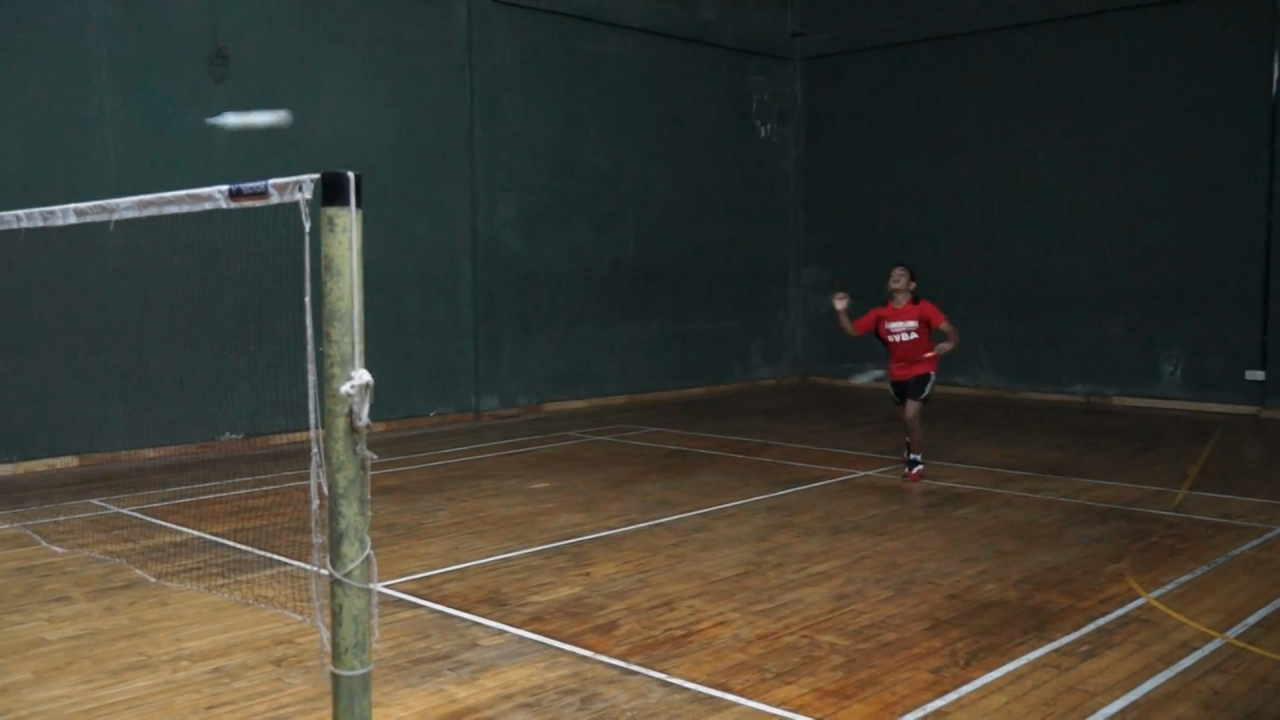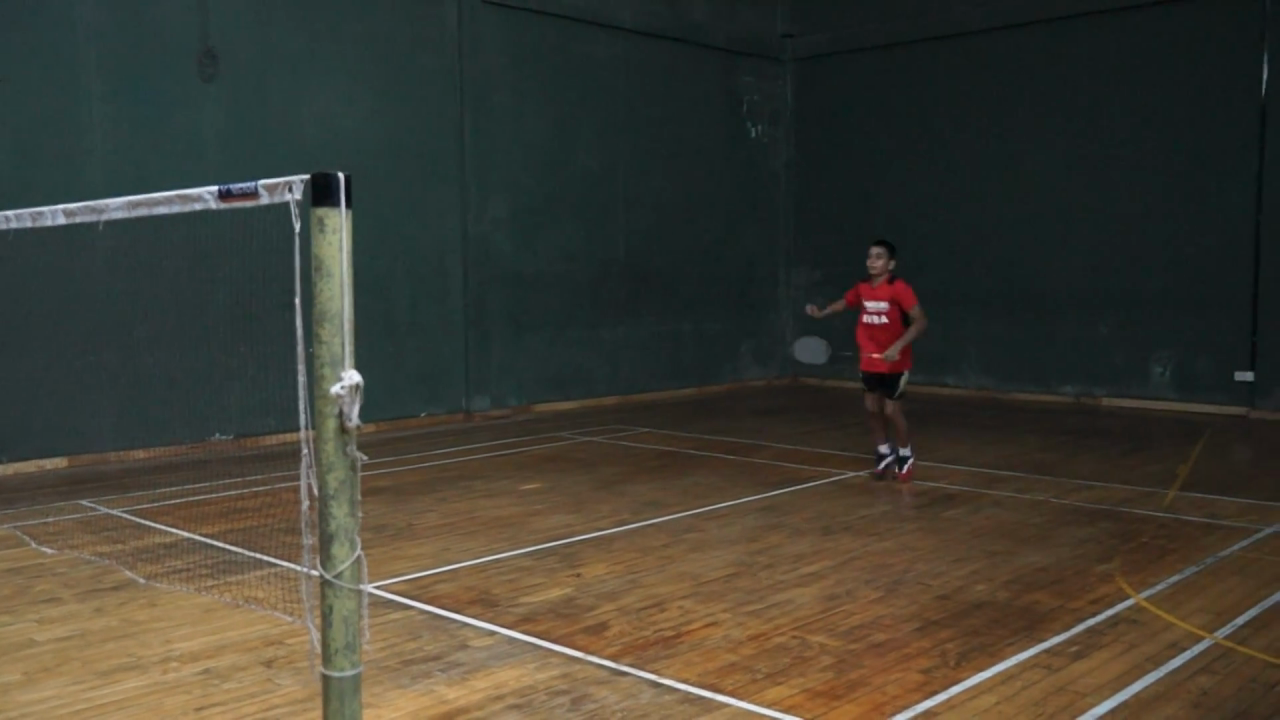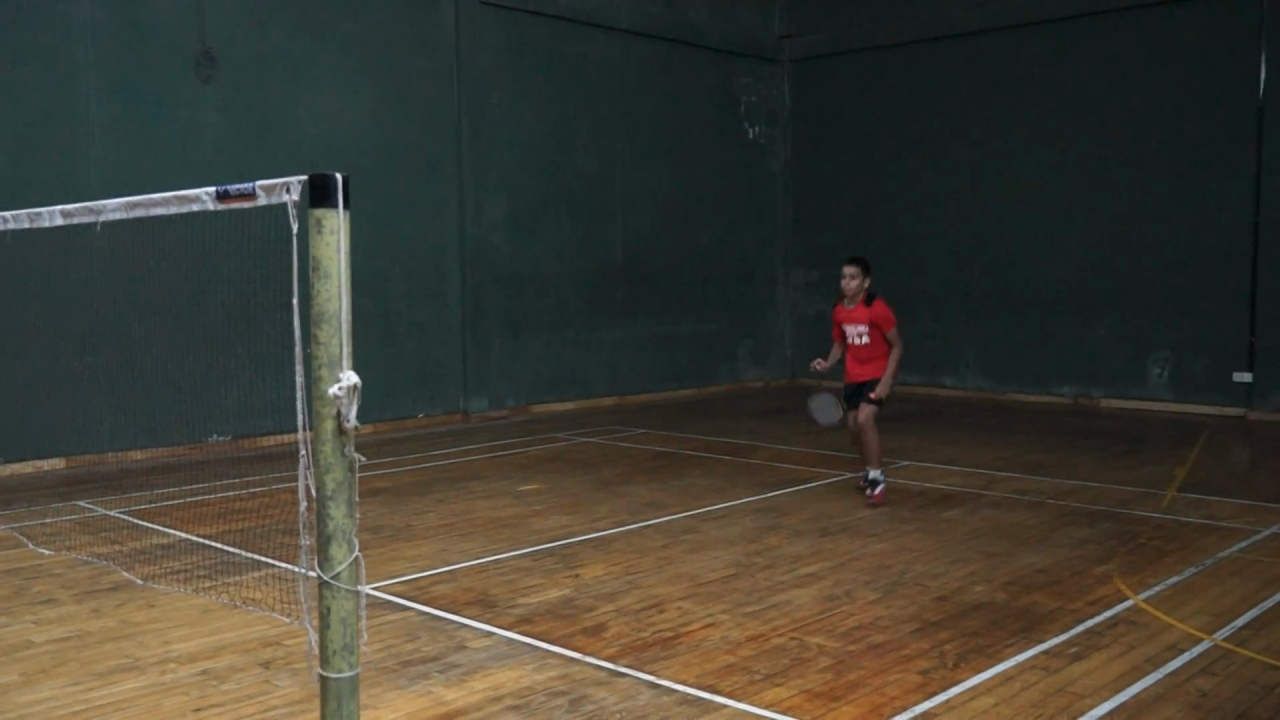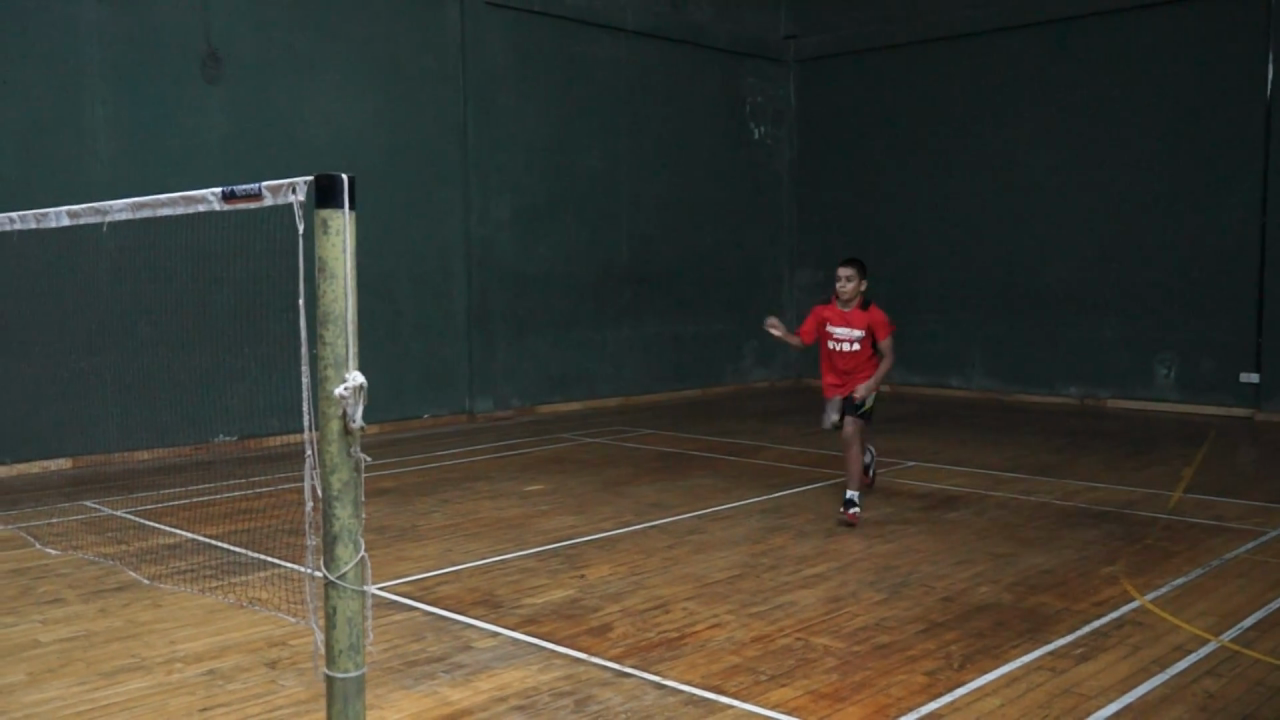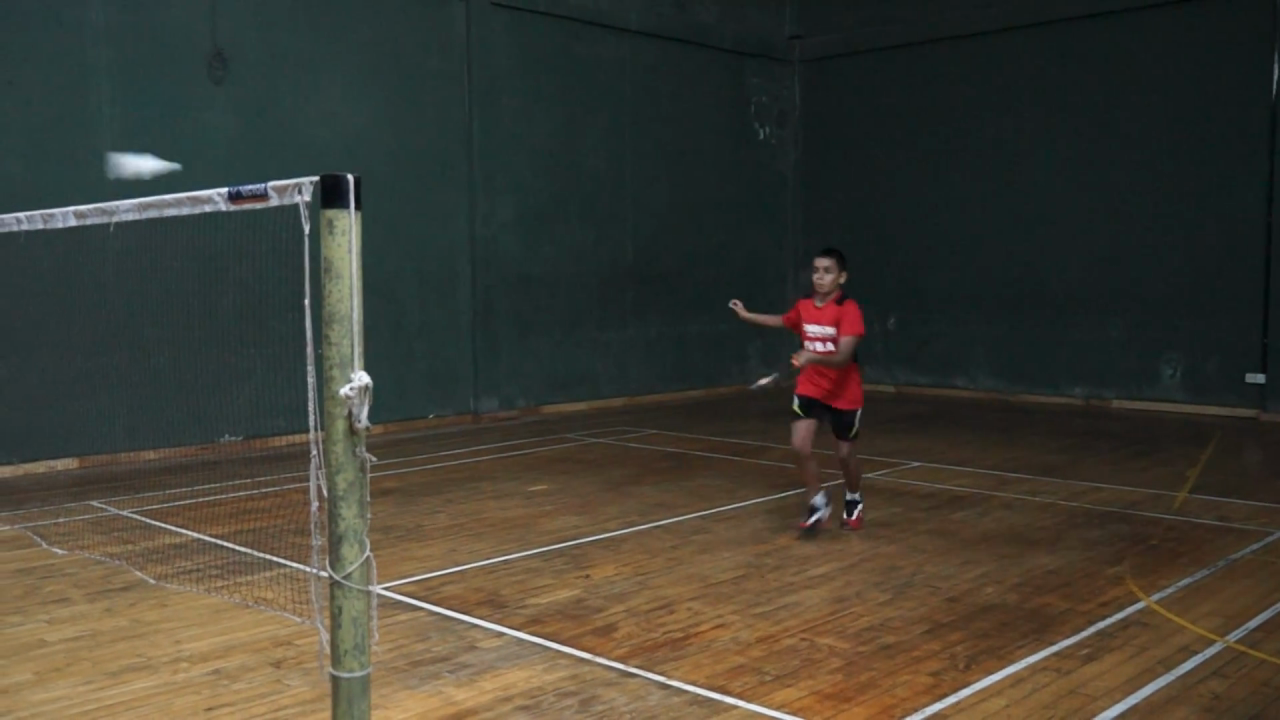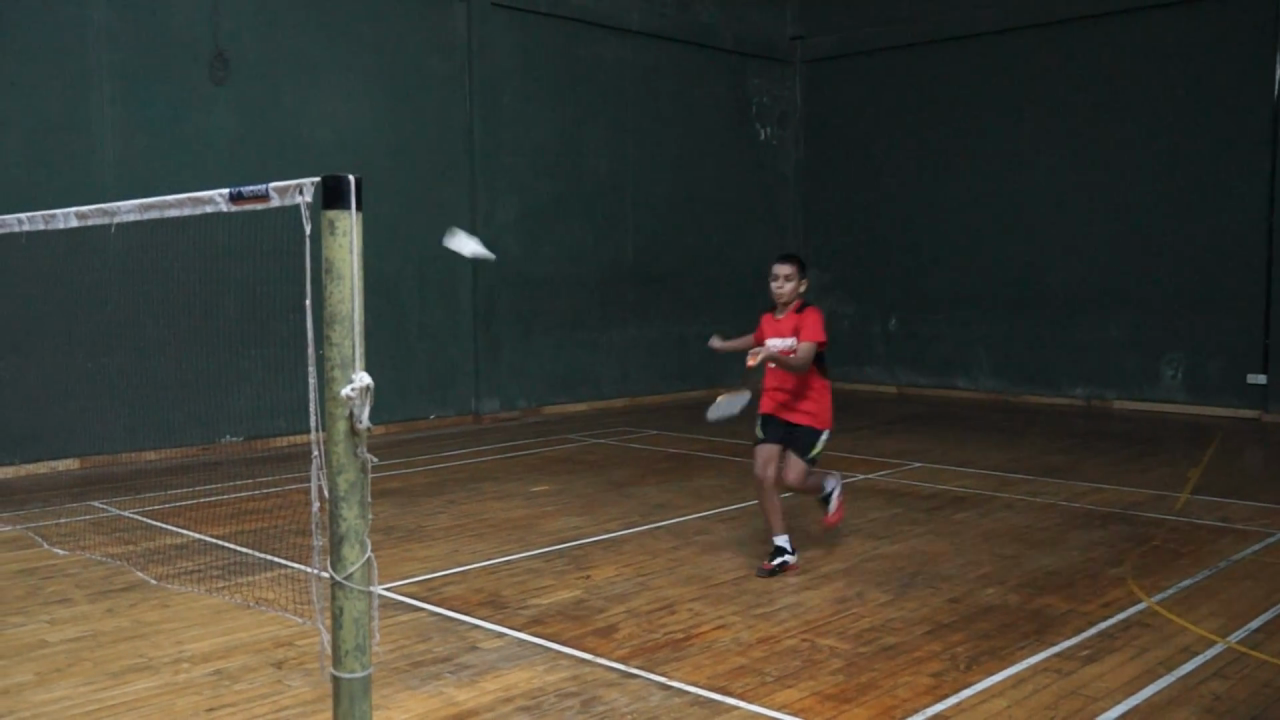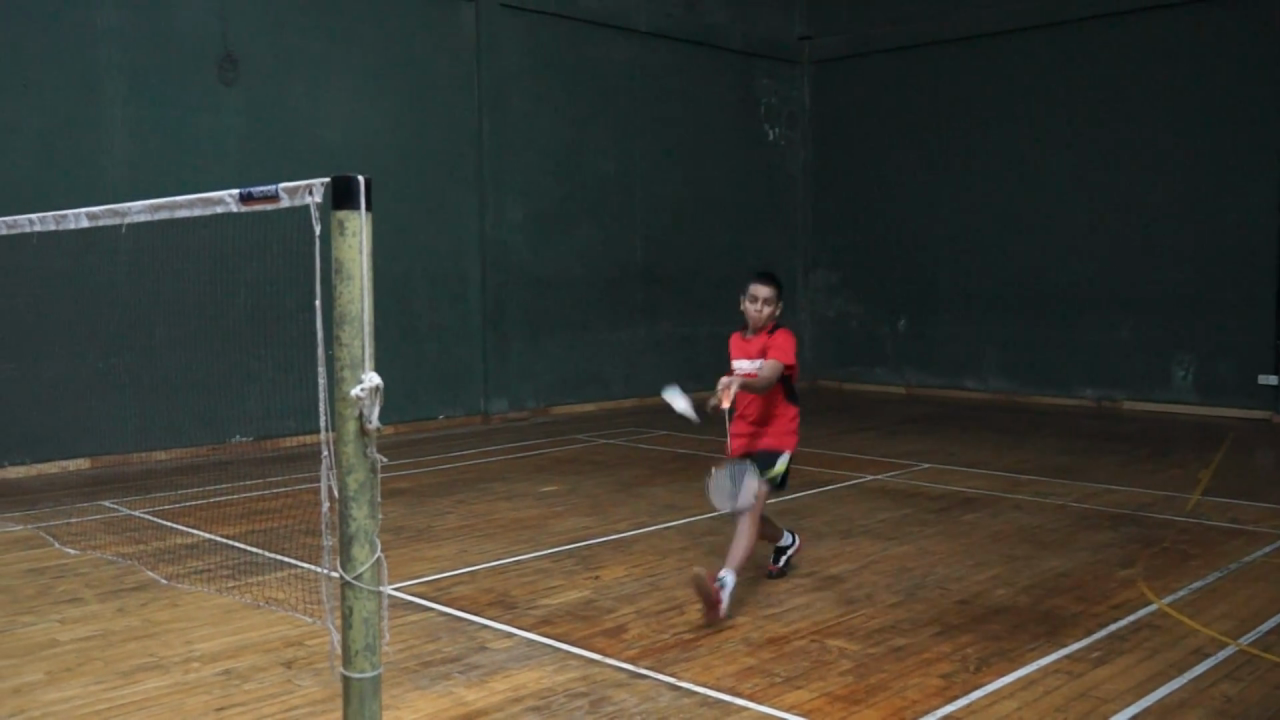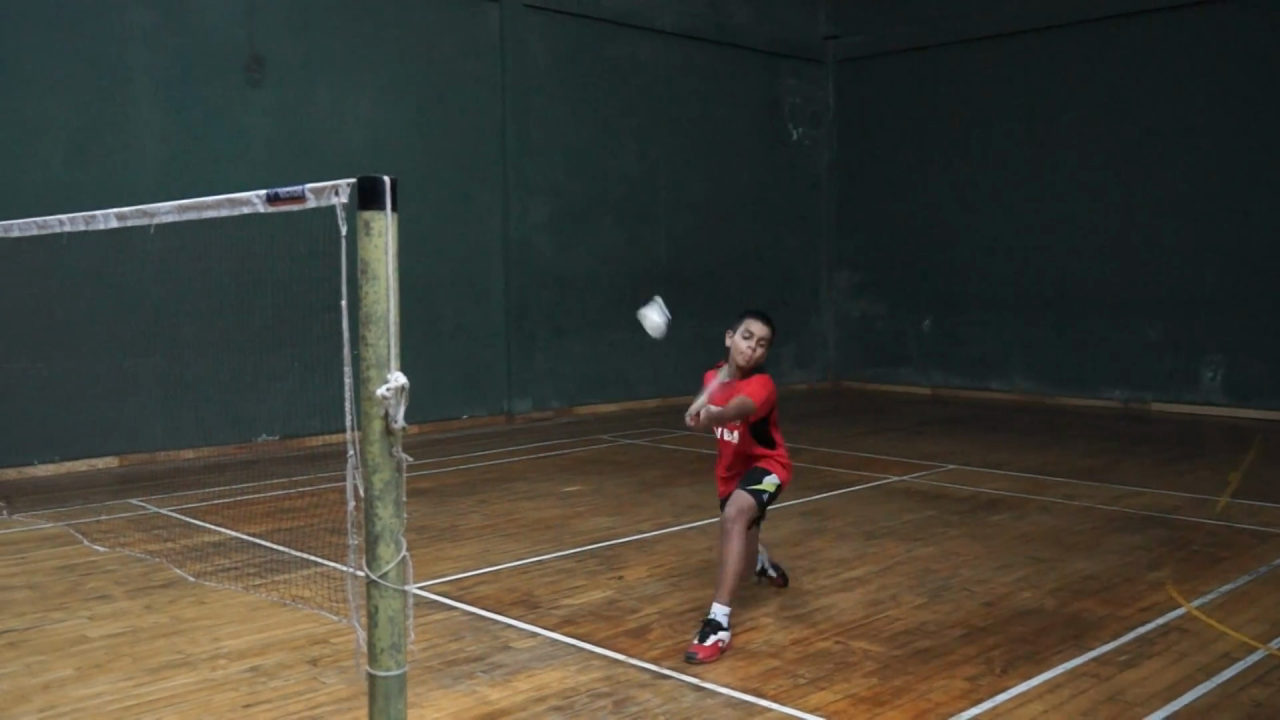
dt=0.2s
person 1, frame 1
left shoulder: (924, 308)
right shoulder: (880, 313)
left elbow: (952, 333)
right elbow: (853, 330)
left wrist: (948, 344)
right wrist: (842, 312)
left hip: (922, 369)
right hip: (898, 371)
left knee: (911, 414)
right knee: (904, 415)
left ankle: (916, 459)
right ankle: (912, 443)
person 1, frame 2
left shoulder: (900, 289)
right shoulder: (860, 288)
left elbow: (920, 322)
right elbow: (847, 302)
left wrist: (898, 346)
right wrist: (822, 312)
left hip: (893, 360)
right hip: (869, 360)
left knee: (891, 410)
right knee: (872, 407)
left ankle: (905, 453)
right ankle: (885, 453)
person 1, frame 3
left shoulder: (878, 309)
right shoulder: (838, 311)
left elbow: (896, 344)
left wrist: (887, 378)
right wrist: (828, 363)
left hip: (878, 374)
right hip: (853, 377)
left knee: (865, 420)
right knee: (855, 427)
left ankle: (876, 478)
right ankle: (871, 473)
person 1, frame 4
left shoulder: (875, 315)
right shoulder: (823, 311)
left elbow: (888, 356)
right elbow: (801, 340)
left wrist: (870, 381)
right wrist: (781, 333)
left hip: (863, 386)
right hip: (834, 385)
left knee: (850, 433)
right knee: (841, 436)
left ankle: (852, 499)
right ankle: (865, 456)
person 1, frame 5
left shoulder: (849, 310)
right shoulder: (802, 308)
left elbow: (844, 355)
right elbow: (786, 322)
left wrist: (813, 357)
right wrist: (747, 315)
left hip: (844, 392)
right hip: (809, 389)
left knee: (845, 453)
right knee: (800, 445)
left ankle: (853, 499)
right ankle: (817, 501)
person 1, frame 6
left shoulder: (811, 316)
right shoulder: (767, 320)
left elbow: (802, 362)
left wrist: (772, 356)
right wrist: (726, 345)
left hip: (809, 408)
right hip: (772, 407)
left knee: (794, 479)
right knee: (763, 474)
left ankle: (828, 485)
right ankle: (783, 547)
person 1, frame 7
left shoulder: (782, 339)
right shoulder: (735, 341)
left elbow: (769, 379)
left wrist: (737, 381)
right wrist: (719, 396)
left hip: (774, 439)
right hip: (741, 441)
left knee: (750, 503)
right knee: (748, 512)
left ankle: (723, 585)
right ankle: (785, 543)
person 1, frame 8
left shoulder: (760, 385)
right shoulder: (718, 375)
left elbow: (738, 408)
left wrist: (705, 410)
left hip: (764, 465)
right hip: (732, 469)
left knee: (733, 520)
right knee: (739, 540)
left ankle: (718, 622)
right ankle: (762, 564)
